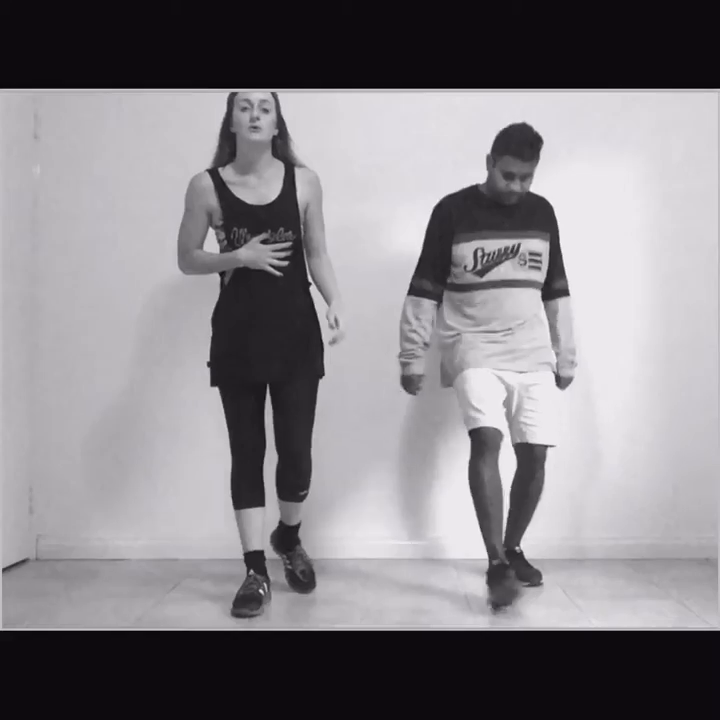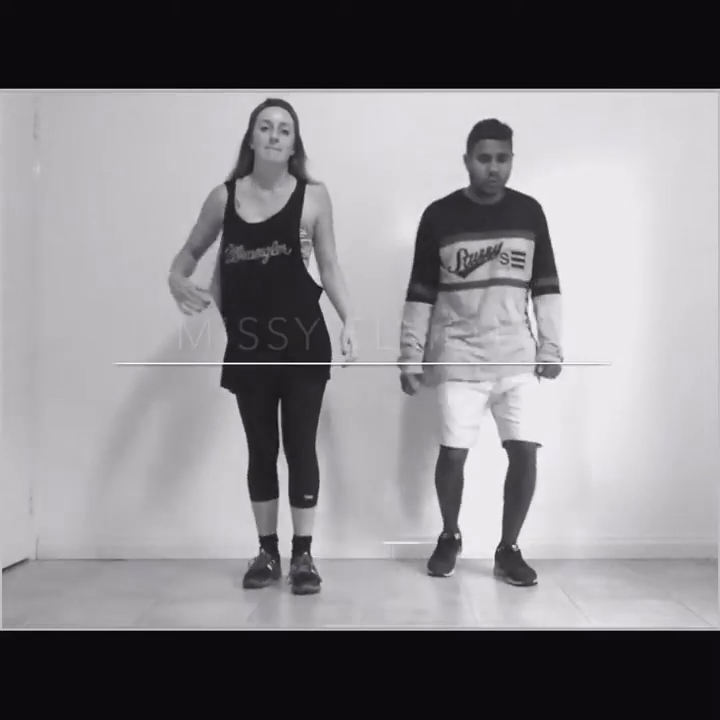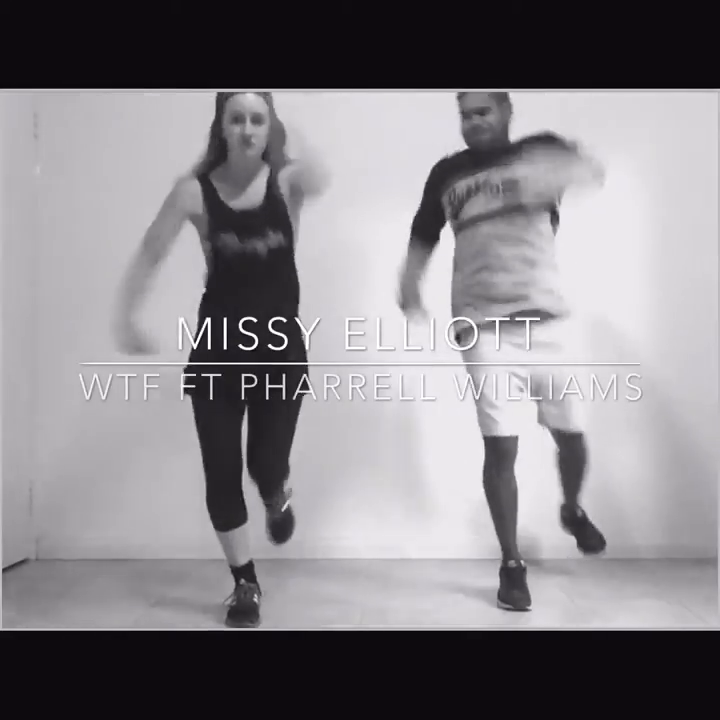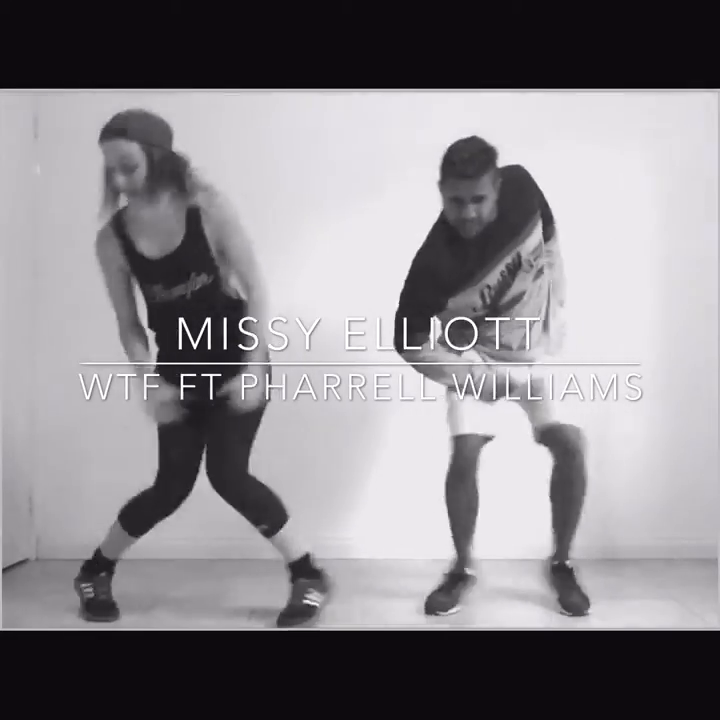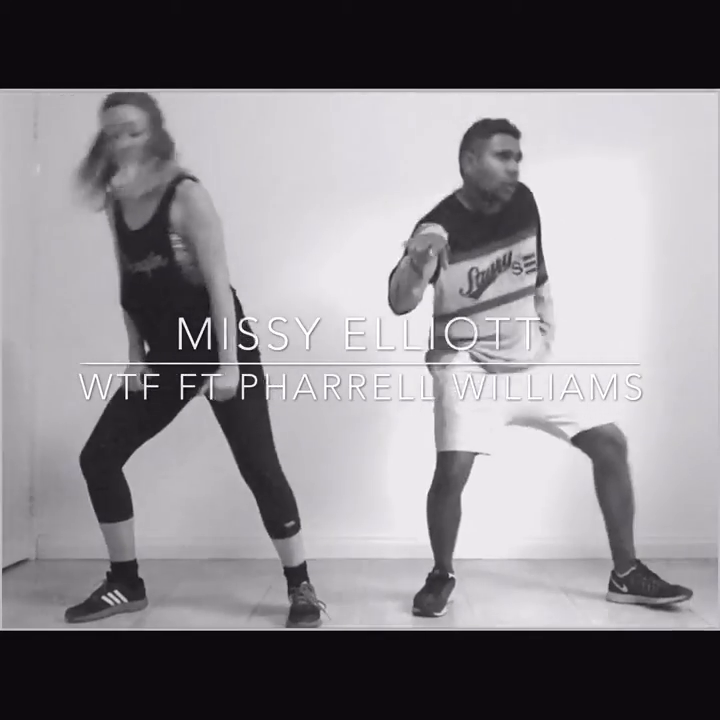
dt=1s
person 1, frame 1
left shoulder: (303, 179)
right shoulder: (206, 185)
left elbow: (317, 252)
right elbow: (187, 259)
left wrist: (334, 301)
right wrist: (238, 256)
left hip: (295, 329)
right hip: (236, 332)
left knee: (296, 449)
right knee: (246, 451)
left ankle: (288, 537)
right ankle: (256, 571)
person 1, frame 2
left shoulder: (314, 195)
right shoulder: (223, 197)
left elbow: (328, 264)
right elbow: (193, 249)
left wrist: (348, 321)
right wrist: (177, 278)
left hip: (302, 335)
right hip: (248, 339)
left knee: (301, 447)
right knee: (261, 449)
left ankle: (302, 554)
right ankle: (267, 551)
person 1, frame 3
left shoulder: (286, 178)
right shoulder: (193, 189)
left elbow: (317, 182)
right elbow: (148, 258)
left wrist: (310, 174)
right wrist: (126, 316)
left hip: (278, 339)
right hip: (216, 344)
left knee: (266, 462)
right knee: (220, 471)
left ankle: (277, 496)
right ankle: (244, 582)
person 1, frame 4
left shoulder: (209, 209)
right shoulder: (111, 240)
left elbow: (256, 290)
right elbow: (128, 324)
left wrist: (253, 366)
right wrist: (149, 380)
left hip: (239, 359)
right hip: (180, 367)
left knee: (226, 474)
right knee: (171, 487)
left ankle: (307, 576)
right ankle: (96, 571)
person 1, frame 5
left shoulder: (186, 195)
right shoulder: (115, 204)
left elbow: (218, 284)
right elbow: (131, 290)
left wrist: (231, 363)
right wrist: (135, 356)
left hip: (221, 351)
right hip: (165, 359)
left knee: (259, 467)
right knee: (98, 457)
left ankle: (300, 587)
right ankle: (125, 583)
person 2, frame 1
left shoulder: (543, 212)
right shoulder: (452, 211)
left elbow: (557, 291)
right elbow: (424, 289)
left wrist: (566, 357)
right wrist: (412, 356)
left hip: (533, 354)
right hip: (475, 349)
left knee: (534, 455)
right knee: (486, 442)
left ankle: (513, 549)
right ankle: (496, 564)
person 2, frame 2
left shoulder: (529, 212)
right shoulder: (439, 215)
left elbow: (547, 287)
right elbow: (420, 293)
left wrist: (550, 347)
right wrist: (411, 356)
left hip: (516, 358)
right hip: (457, 358)
left knee: (524, 452)
right knee: (453, 454)
left ankle: (508, 549)
right ankle: (450, 537)
person 2, frame 3
left shoulder: (542, 151)
right shoulder: (446, 173)
left elbow: (589, 173)
right elbow: (423, 235)
left wrist: (542, 177)
right wrist: (409, 280)
left hip: (544, 319)
right hip: (485, 327)
left knee: (572, 436)
right knee: (500, 448)
left ankle: (572, 508)
right ankle: (512, 565)
person 2, frame 4
left shoulder: (523, 187)
right shoulder: (435, 259)
right elbow: (410, 341)
left wrist: (555, 301)
right wrist: (482, 377)
left hip: (537, 348)
right hip: (473, 359)
left knee: (570, 445)
right knee: (466, 456)
left ankle: (562, 564)
right ankle: (460, 570)
person 2, frame 5
left shoulder: (524, 203)
right shoulder: (439, 227)
right elbow: (399, 304)
left wrist: (547, 335)
right wrist: (418, 258)
left hip: (529, 362)
right hip: (467, 365)
left knee: (610, 443)
right knee: (452, 471)
left ankle: (625, 573)
right ankle: (442, 576)
